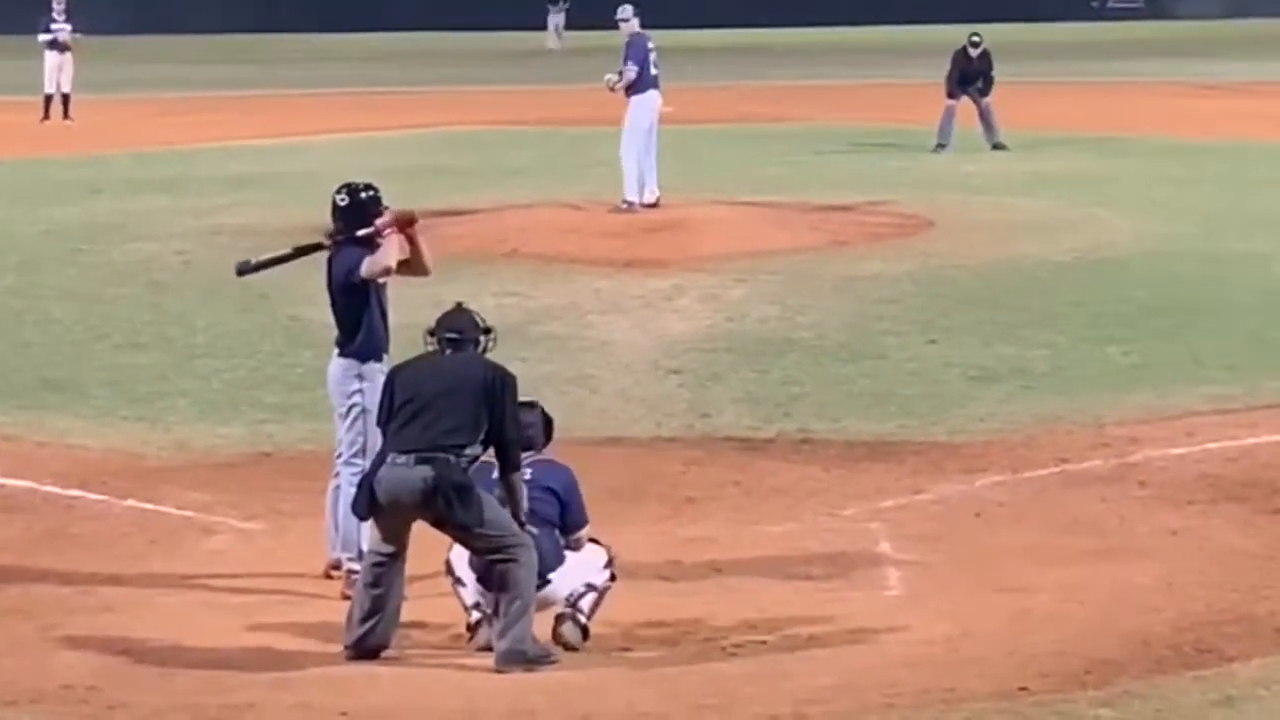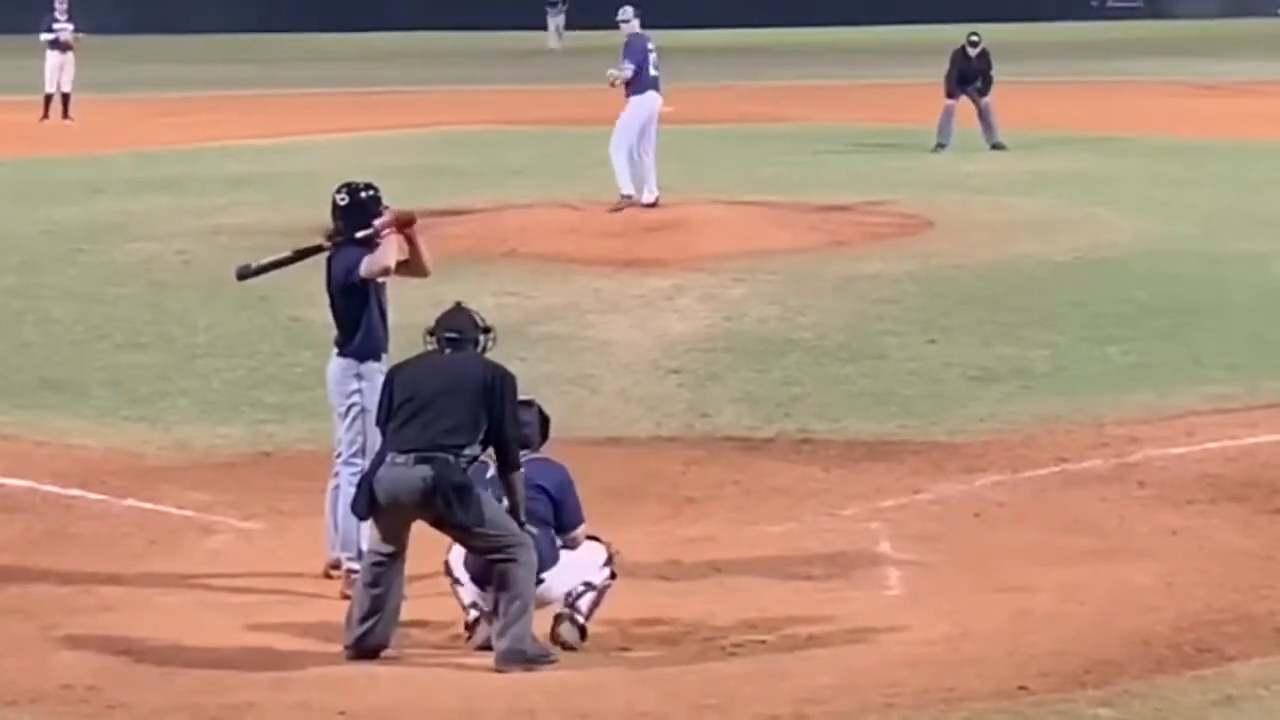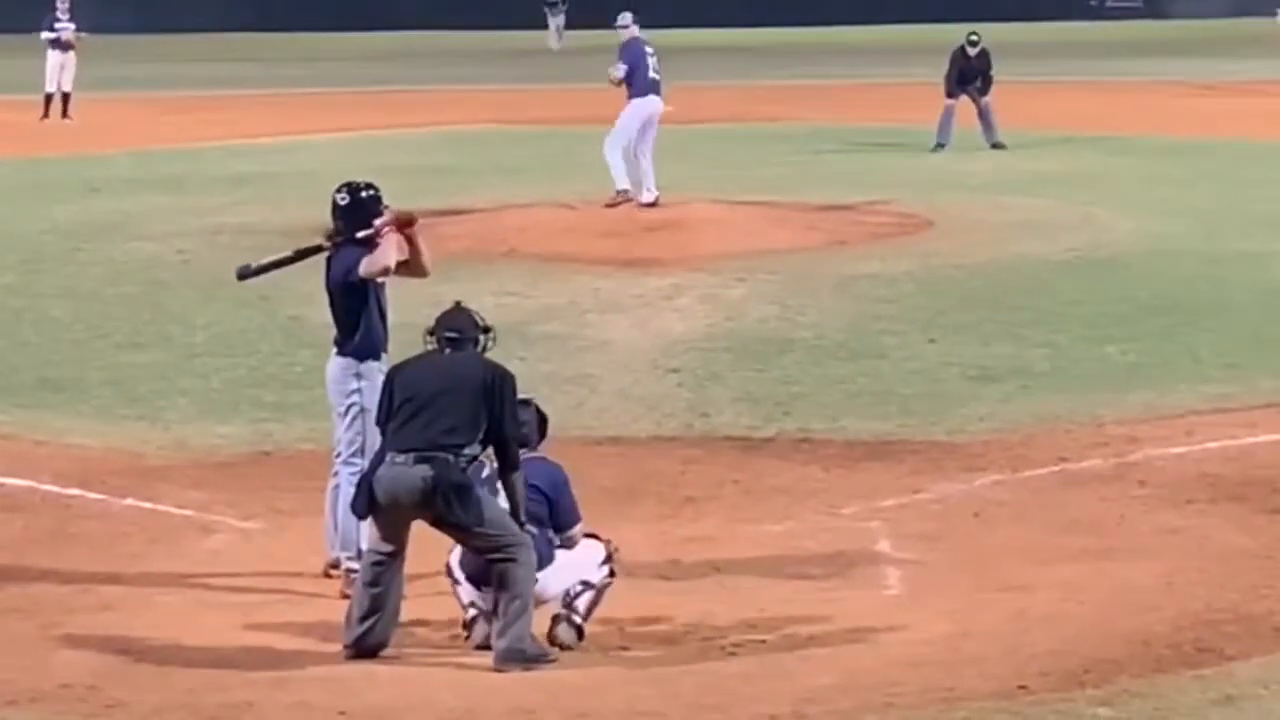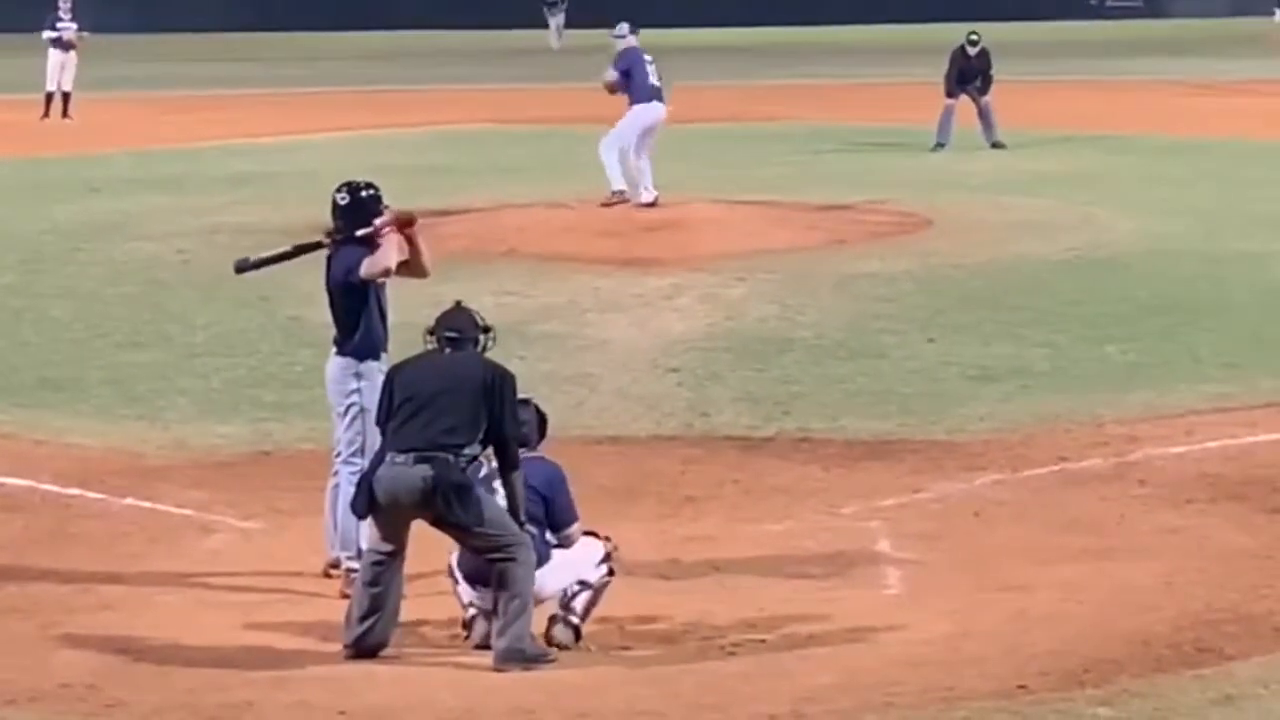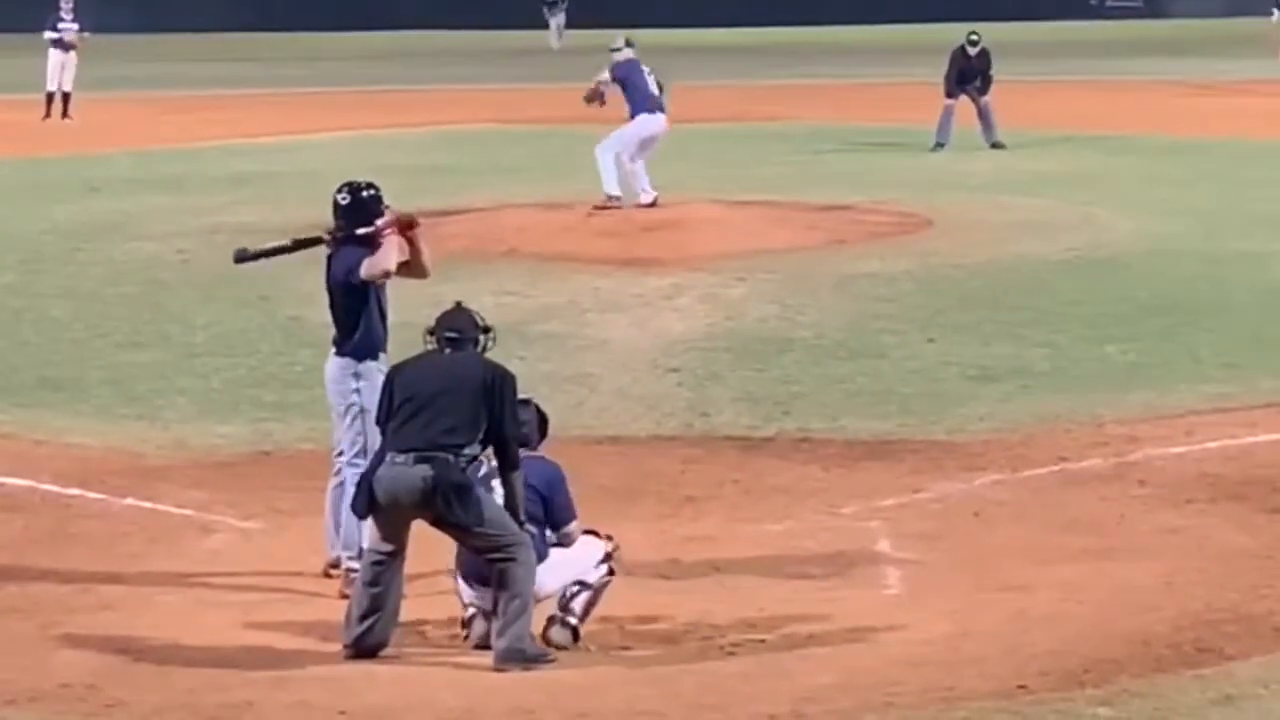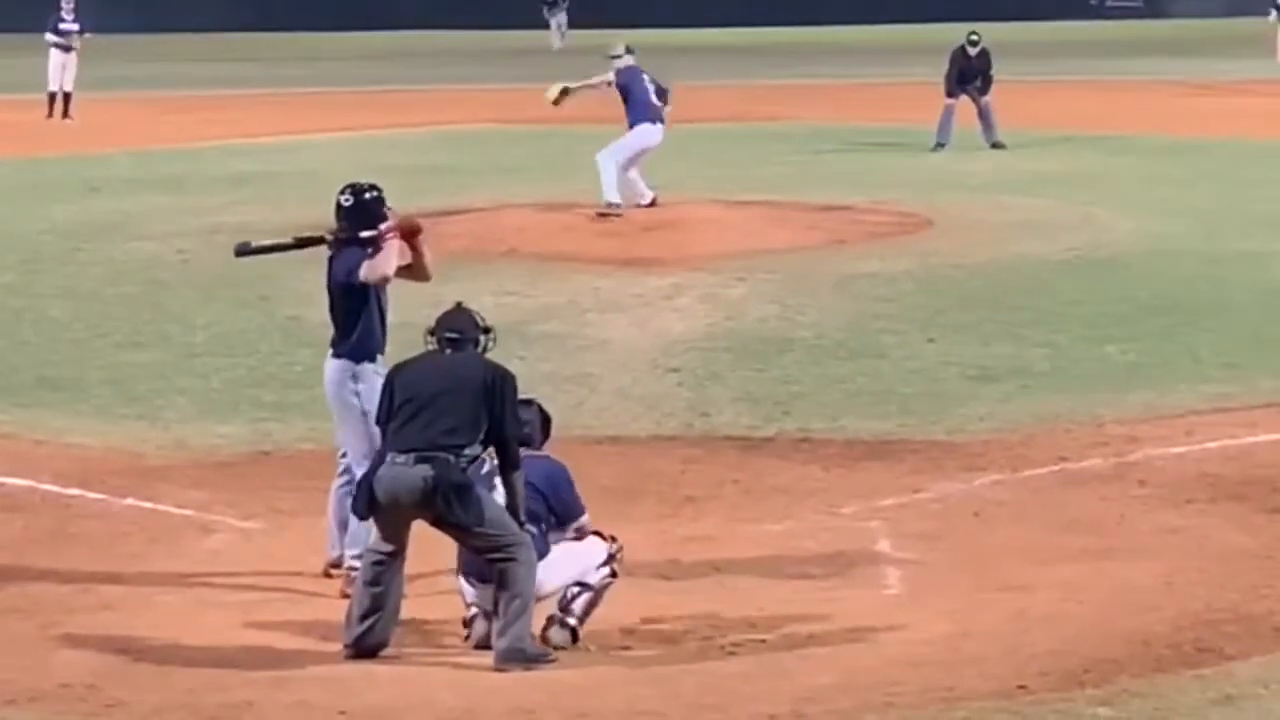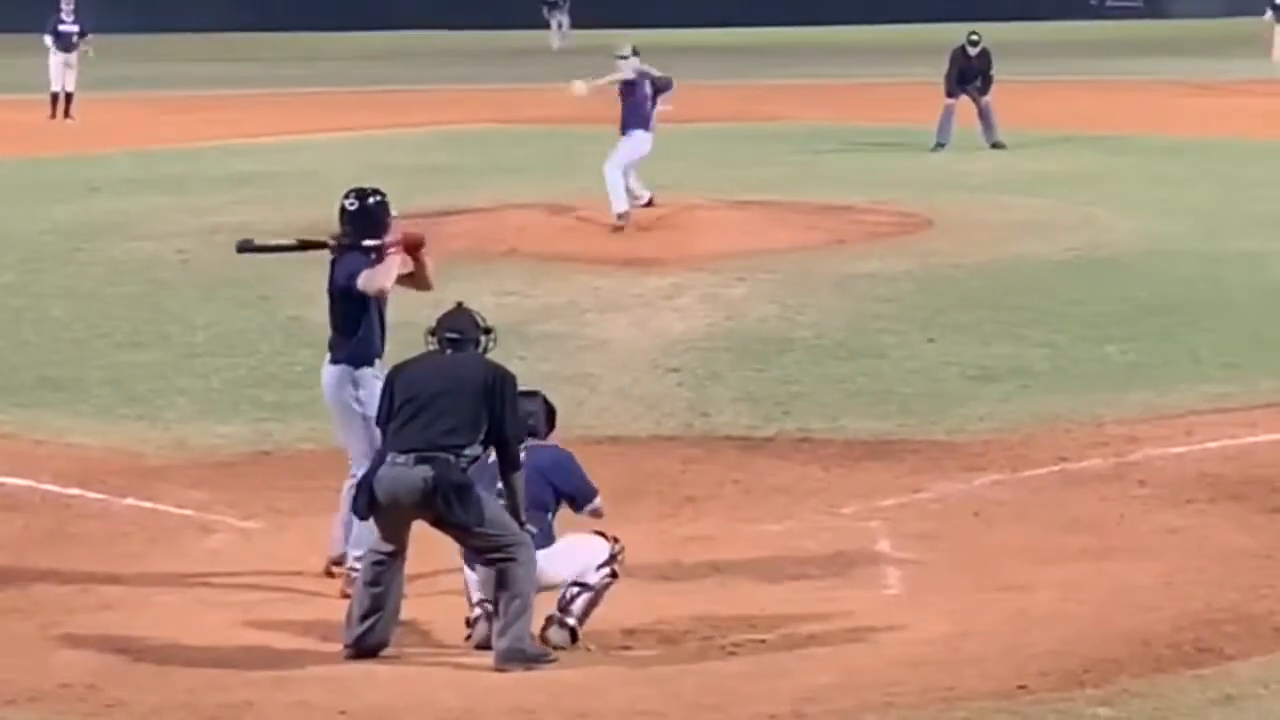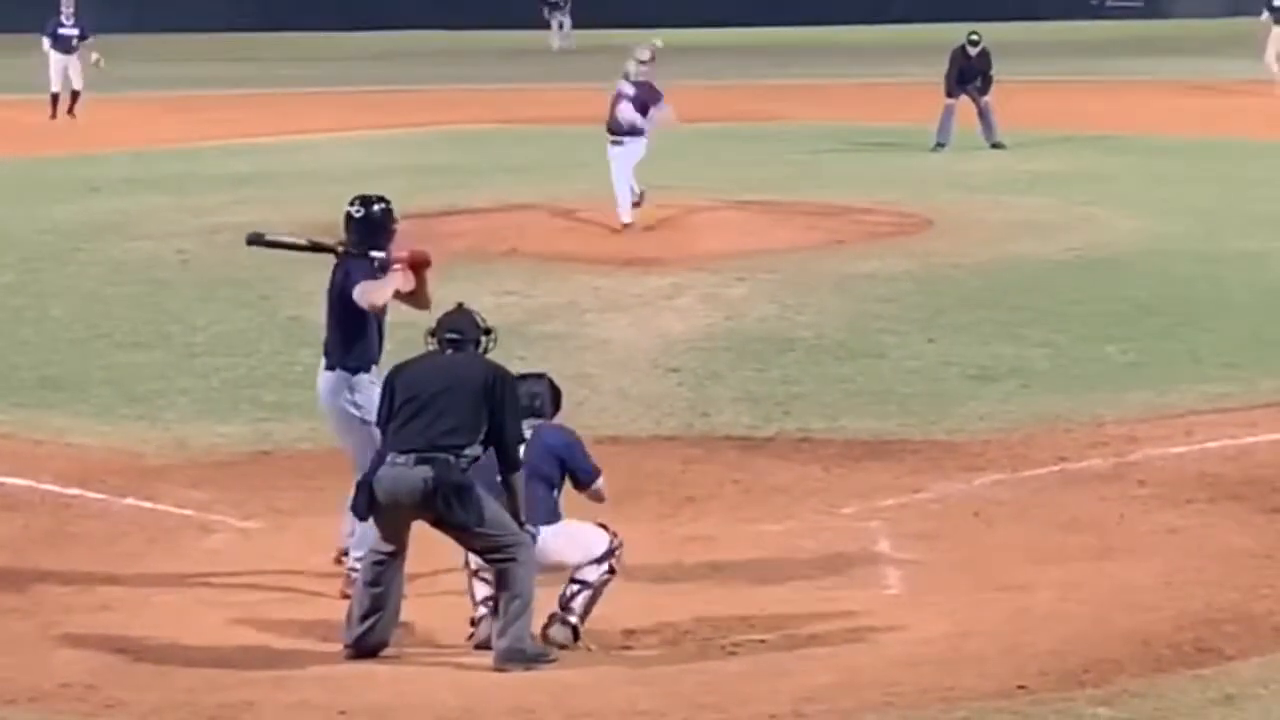
dt=0.1s
person 1, frame 1
left shoulder: (365, 253)
right shoulder: (348, 257)
left elbow: (422, 268)
right elbow: (383, 267)
left wrist: (409, 234)
right wrist: (391, 238)
left hip: (360, 367)
right hip: (359, 371)
left knee: (348, 464)
right knee: (362, 468)
left ankle: (340, 555)
right ankle: (355, 570)
person 1, frame 2
left shoulder: (364, 252)
right shoulder: (348, 257)
left elbow: (422, 268)
right elbow: (383, 266)
left wrist: (409, 235)
right wrist: (390, 238)
left hip: (359, 367)
right hip: (359, 370)
left knee: (348, 463)
right knee: (363, 468)
left ankle: (340, 554)
right ankle: (355, 570)
person 1, frame 3
left shoulder: (364, 251)
right shoulder: (348, 257)
left elbow: (421, 269)
right elbow: (383, 266)
left wrist: (409, 235)
right wrist: (390, 238)
left hip: (358, 366)
right hip: (358, 369)
left knee: (347, 463)
right knee: (362, 468)
left ankle: (339, 553)
right ankle: (355, 569)
person 1, frame 4
left shoulder: (362, 252)
right shoulder: (348, 256)
left elbow: (421, 270)
right elbow: (384, 267)
left wrist: (408, 235)
right wrist: (390, 238)
left hip: (357, 366)
right hip: (358, 369)
left knee: (347, 463)
right knee: (364, 468)
left ankle: (338, 554)
right ankle: (354, 570)
person 1, frame 5
left shoulder: (363, 252)
right shoulder: (348, 256)
left elbow: (421, 270)
right elbow: (383, 269)
left wrist: (409, 236)
right wrist: (391, 238)
left hip: (356, 365)
right hip: (357, 369)
left knee: (347, 463)
right knee: (365, 467)
left ankle: (339, 554)
right ankle: (354, 569)
person 1, frame 6
left shoulder: (368, 253)
right shoulder: (349, 257)
left elbow: (423, 273)
right elbow: (380, 274)
left wrist: (412, 241)
right wrist: (392, 243)
left hip: (356, 367)
right hip: (355, 371)
left knee: (353, 465)
right knee: (376, 469)
left ankle: (338, 554)
right ankle: (356, 571)
person 1, frame 7
left shoulder: (369, 258)
right shoulder: (351, 262)
left elbow: (424, 284)
right elbow: (377, 285)
left wrist: (415, 252)
right wrist: (396, 255)
left hip: (354, 372)
right hip: (354, 375)
left knee: (365, 466)
left ankle: (341, 552)
right ankle: (357, 571)
person 1, frame 8
left shoulder: (373, 266)
right shoulder: (354, 268)
left elbow: (421, 303)
right elbow: (371, 301)
left wrist: (418, 274)
right wrist: (396, 275)
left hip: (355, 378)
right hip: (350, 382)
left knee: (374, 468)
left ankle: (350, 545)
right ankle: (358, 572)
person 2, frame 1
left shoulder: (402, 372)
right shoulder: (494, 376)
right elbow: (509, 456)
right wrist: (520, 517)
left hip: (389, 475)
right hip: (440, 477)
left knee: (385, 550)
right knee: (517, 549)
left ankle: (364, 640)
right ankle: (516, 649)
person 2, frame 2
left shoulder: (400, 371)
right shoulder: (494, 375)
right elbow: (507, 455)
left wrist: (400, 486)
right wrist: (519, 516)
left hip: (388, 475)
right hip: (439, 477)
left knee: (383, 550)
right knee: (516, 549)
left ankle: (363, 640)
right ankle: (515, 648)
person 2, frame 3
left shoulder: (401, 371)
right shoulder: (494, 375)
right elbow: (508, 455)
left wrist: (399, 486)
right wrist: (520, 516)
left hip: (388, 474)
right hip: (439, 477)
left knee: (384, 549)
right knee: (516, 548)
left ankle: (363, 640)
right ankle: (515, 648)
person 2, frame 4
left shoulder: (401, 371)
right shoulder: (494, 375)
right elbow: (507, 454)
right wrist: (519, 517)
left hip: (388, 475)
right hip: (439, 477)
left knee: (384, 548)
right knee: (516, 549)
left ankle: (363, 639)
right ankle: (514, 647)
person 2, frame 5
left shoulder: (402, 371)
right shoulder: (494, 374)
right elbow: (507, 454)
right wrist: (519, 516)
left hip: (388, 474)
right hip: (439, 477)
left knee: (384, 548)
right knee: (515, 548)
left ankle: (363, 639)
right ankle: (514, 647)
person 2, frame 6
left shoulder: (402, 371)
right shoulder: (494, 375)
right elbow: (508, 455)
left wrist: (400, 487)
right wrist: (519, 516)
left hip: (388, 475)
right hip: (440, 477)
left knee: (385, 547)
right knee: (516, 548)
left ankle: (363, 639)
right ankle: (515, 647)
person 2, frame 7
left shoulder: (402, 371)
right shoulder: (494, 375)
right elbow: (509, 455)
right wrist: (520, 517)
left hip: (388, 475)
right hip: (440, 477)
left knee: (386, 548)
right knee: (516, 548)
left ankle: (363, 639)
right ankle: (515, 647)
person 2, frame 8
left shoulder: (402, 371)
right shoulder: (494, 376)
right elbow: (508, 455)
left wrist: (400, 482)
right wrist: (519, 517)
left hip: (388, 475)
right hip: (439, 477)
left knee: (385, 547)
right knee: (516, 548)
left ankle: (362, 639)
right ankle: (515, 647)
person 3, frame 1
left shoulder: (480, 472)
right shoulder: (558, 472)
right elbow: (579, 540)
left hip: (488, 588)
right hip: (545, 586)
left knee: (457, 555)
right knee: (600, 557)
left ankle: (482, 621)
right ankle: (573, 620)
person 3, frame 2
left shoulder: (475, 471)
right shoulder: (552, 471)
right elbow: (575, 539)
left hip: (484, 587)
right hip: (540, 584)
left knee: (456, 556)
right knee: (600, 555)
left ankle: (480, 619)
right ankle: (572, 621)
person 3, frame 3
left shoulder: (474, 471)
right shoulder: (548, 470)
right elbow: (572, 538)
left hip: (481, 586)
right hip: (536, 583)
left knee: (457, 559)
right knee: (600, 553)
left ankle: (478, 618)
right ankle: (569, 621)
person 3, frame 4
left shoulder: (473, 470)
right shoulder: (545, 470)
right elbow: (570, 537)
left hip: (479, 586)
right hip: (532, 580)
left knee: (458, 563)
right knee: (601, 551)
left ankle: (479, 618)
right ankle: (567, 623)
person 3, frame 5
left shoulder: (473, 470)
right shoulder: (545, 469)
right elbow: (570, 536)
left hip: (477, 586)
right hip: (530, 579)
right knee: (602, 550)
left ankle: (478, 617)
right ankle: (565, 623)
person 3, frame 6
left shoulder: (476, 468)
right shoulder: (549, 469)
right elbow: (581, 529)
right wrist: (558, 526)
left hip: (479, 584)
right hip: (531, 577)
right knee: (606, 551)
left ankle: (480, 618)
right ankle: (564, 624)
person 3, frame 7
left shoulder: (482, 460)
right shoulder: (556, 457)
right elbow: (596, 510)
right wrist: (566, 495)
left hip: (483, 573)
right hip: (533, 564)
right knee: (608, 551)
left ankle: (483, 617)
right ankle: (564, 624)
person 3, frame 8
right shoulder: (560, 436)
right elbow: (599, 493)
right wrist: (579, 478)
right hip: (539, 539)
right knee: (606, 545)
left ankle: (484, 621)
right ankle: (565, 621)
person 4, frame 1
left shoulder: (634, 42)
right shoulder: (646, 40)
left elbow: (631, 74)
left wrist: (618, 86)
right wrist: (619, 76)
left hip: (641, 99)
right hip: (652, 96)
left knee: (629, 150)
right knee: (647, 151)
left ankle: (631, 200)
right ankle: (651, 195)
person 4, frame 2
left shoulder: (632, 42)
right shoulder: (648, 42)
left elbow: (626, 73)
left wrist: (615, 79)
right wrist: (618, 75)
left hip: (640, 99)
right hip: (654, 98)
left knee: (617, 147)
right knee: (645, 150)
left ankle: (627, 193)
right ankle: (650, 195)
person 4, frame 3
left shoulder: (629, 45)
right shoulder: (647, 47)
left elbow: (619, 74)
left wrist: (613, 76)
right wrist: (618, 76)
left hip: (641, 102)
right hip: (656, 102)
left knee: (612, 146)
right knee: (642, 152)
left ankle: (623, 189)
right ankle: (649, 195)
person 4, frame 4
left shoulder: (627, 54)
right shoulder: (647, 58)
left elbow: (610, 78)
left wrist: (611, 83)
right wrist: (622, 86)
left hip: (643, 109)
right hip: (659, 110)
left knee: (607, 147)
right knee: (638, 154)
left ankle: (619, 190)
right ankle: (648, 195)
person 4, frame 5
left shoulder: (624, 66)
right shoulder: (644, 70)
left elbow: (602, 79)
right elbow: (659, 91)
left wrist: (595, 89)
left hip: (644, 120)
right hip: (659, 120)
left knee: (604, 151)
right knee: (632, 158)
left ankle: (613, 196)
right ankle: (647, 196)
person 4, frame 6
left shoulder: (629, 72)
right shoulder: (646, 78)
left elbow: (606, 78)
right elbow: (665, 99)
left wrist: (575, 86)
left hip: (644, 130)
right hip: (656, 130)
left knee: (605, 158)
right knee: (624, 166)
left ankle: (613, 203)
right ankle: (647, 197)
person 4, frame 7
left shoulder: (636, 79)
right shoulder: (648, 77)
left elbow: (625, 75)
right elbow: (668, 83)
left wrist: (591, 84)
left hip: (636, 137)
right hip: (632, 137)
left knee: (612, 167)
right knee: (624, 171)
left ankle: (622, 213)
right ankle: (644, 198)
person 4, frame 8
left shoulder: (652, 92)
right shoulder: (628, 78)
left hip: (633, 142)
right hip: (615, 140)
left knee: (620, 175)
right knee: (618, 173)
left ankle: (626, 219)
right ankle: (635, 193)
